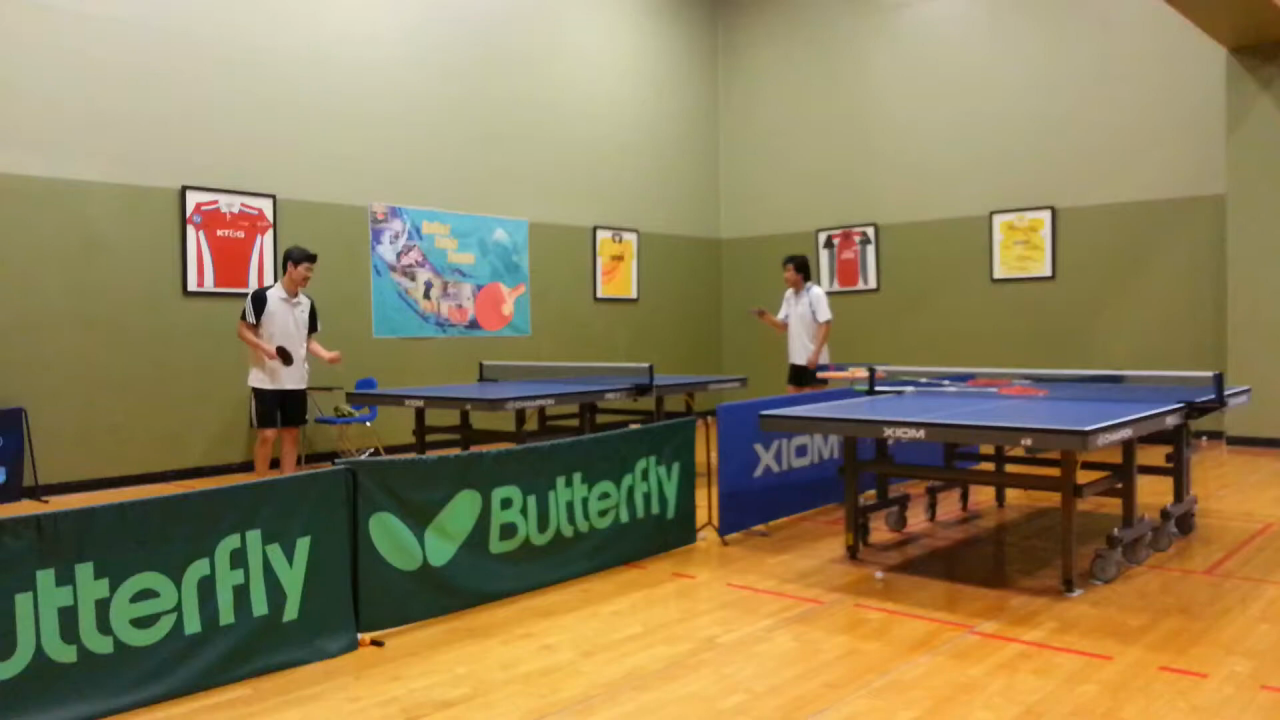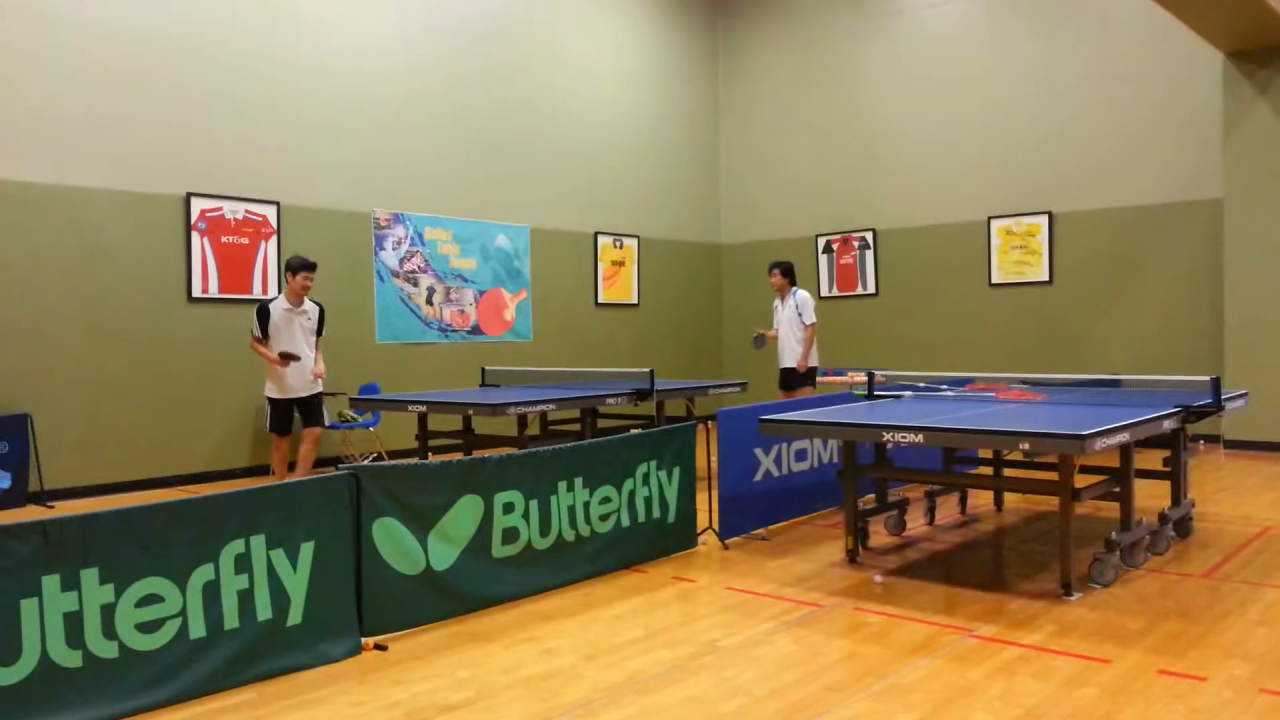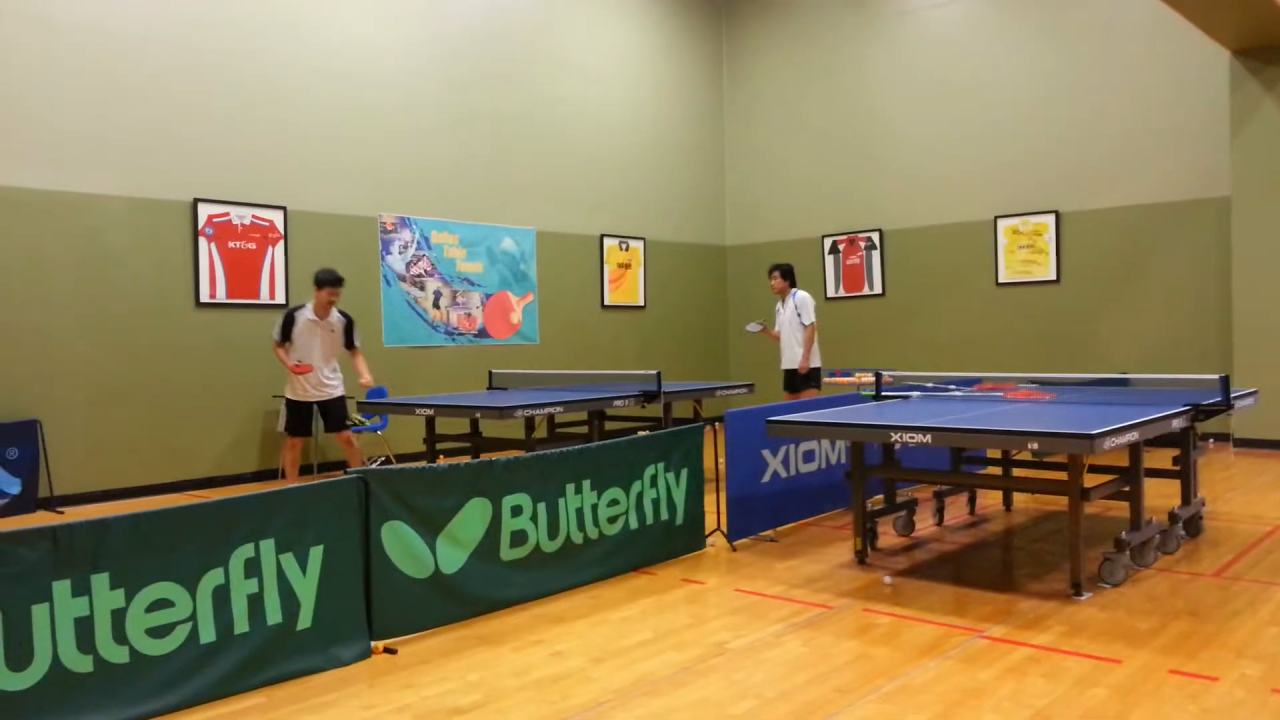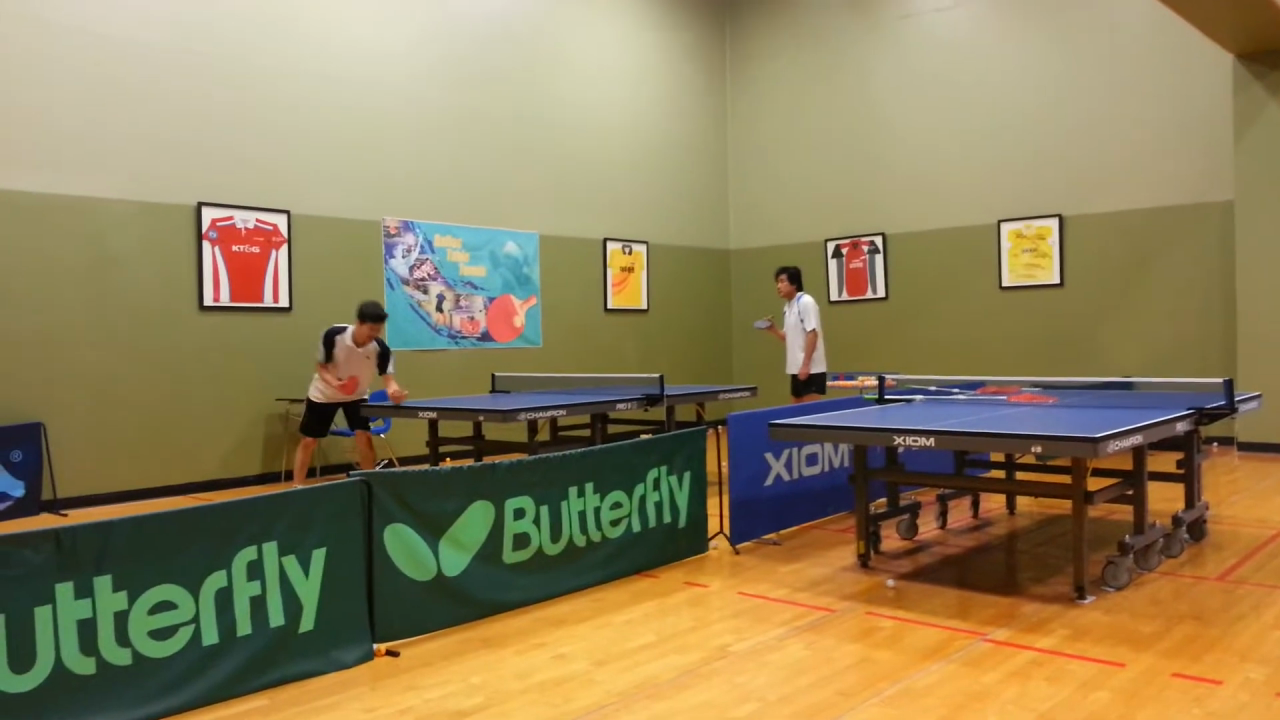
dt=0.3s
person 1, frame 1
left shoulder: (308, 304)
right shoulder: (262, 297)
right elbow: (244, 331)
left wrist: (326, 354)
right wrist: (264, 348)
left hip: (296, 380)
right hip: (266, 380)
left knee: (292, 434)
right knee: (267, 435)
person 1, frame 2
left shoulder: (317, 309)
right shoulder: (267, 309)
right elbow: (256, 343)
left wrist: (320, 365)
right wrist: (273, 358)
left hip: (310, 386)
right hip: (280, 388)
left knee: (314, 435)
right knee: (281, 439)
person 1, frame 3
left shoulder: (344, 321)
right shoulder: (294, 316)
left elbow: (355, 352)
right elbow: (278, 346)
left wrist: (365, 376)
right wrist: (288, 363)
left hip: (331, 388)
right hip: (298, 389)
left knee: (345, 437)
right knee: (294, 442)
person 1, frame 4
left shoulder: (380, 349)
right shoulder: (333, 335)
left elbow: (388, 379)
right elbow: (322, 368)
left wrist: (394, 393)
right wrist: (335, 384)
left hip: (356, 396)
right hip: (324, 393)
left knee: (365, 438)
right knee: (308, 441)
right ankle: (297, 487)
